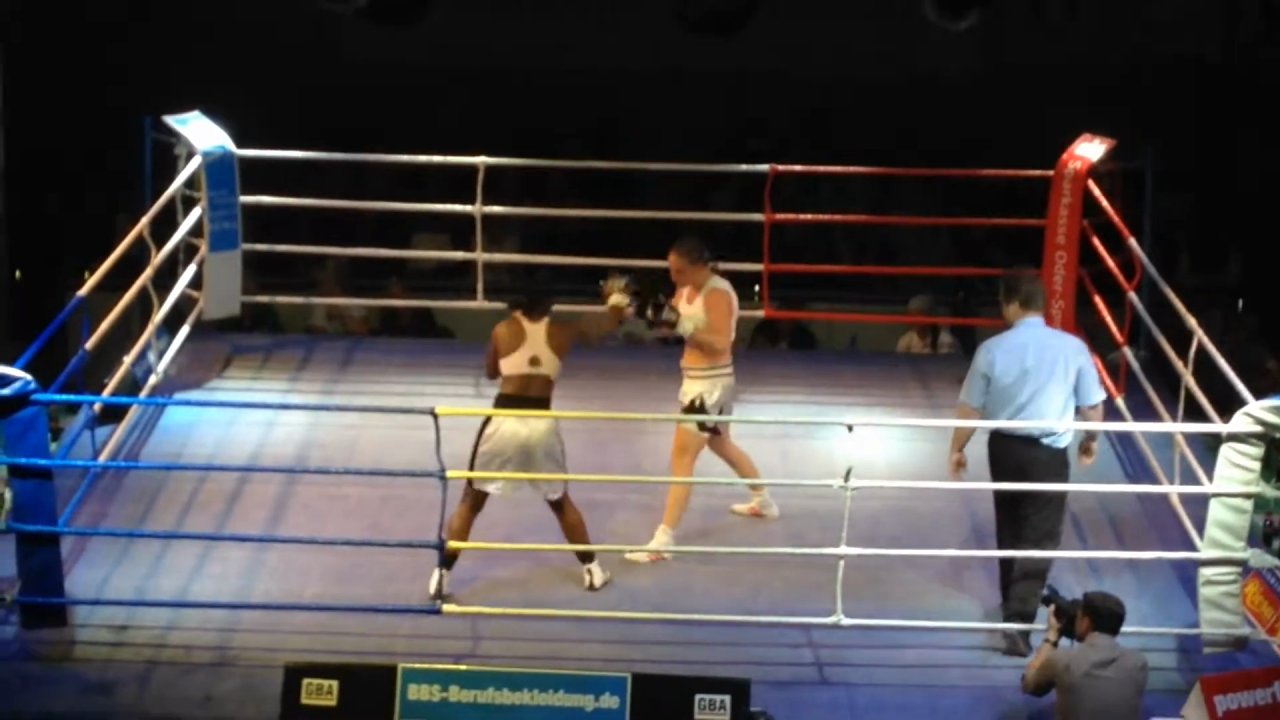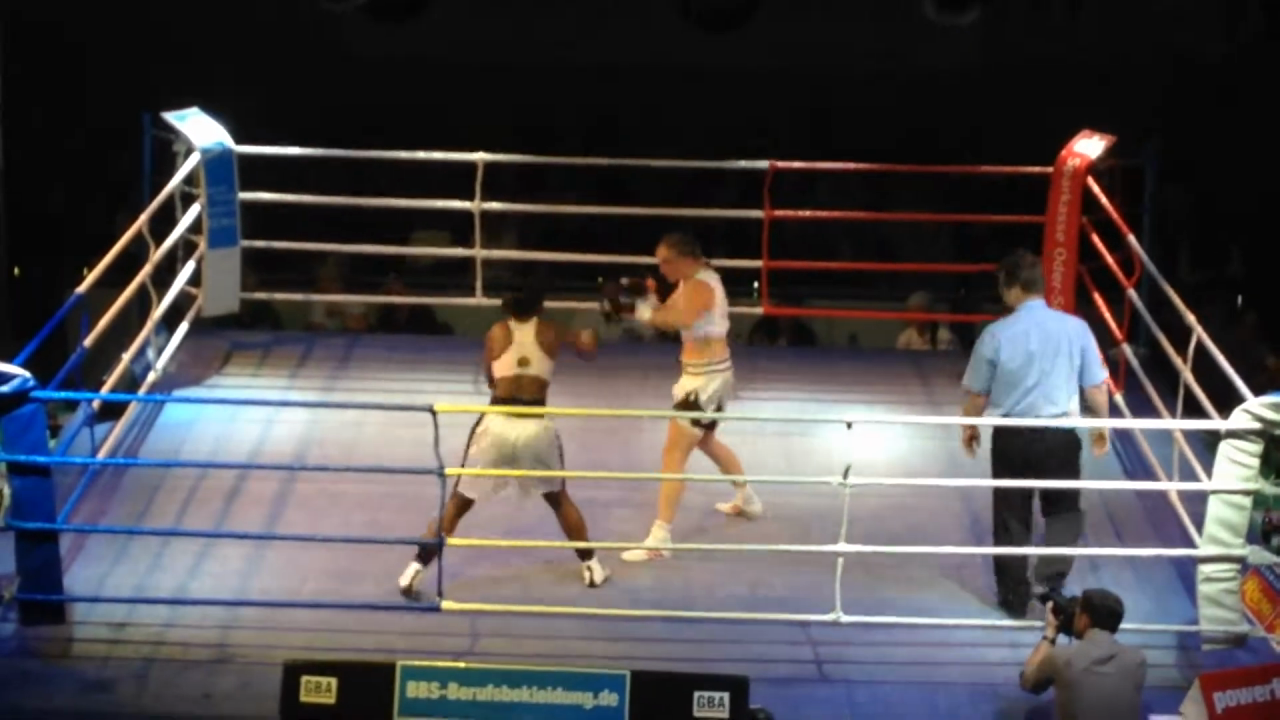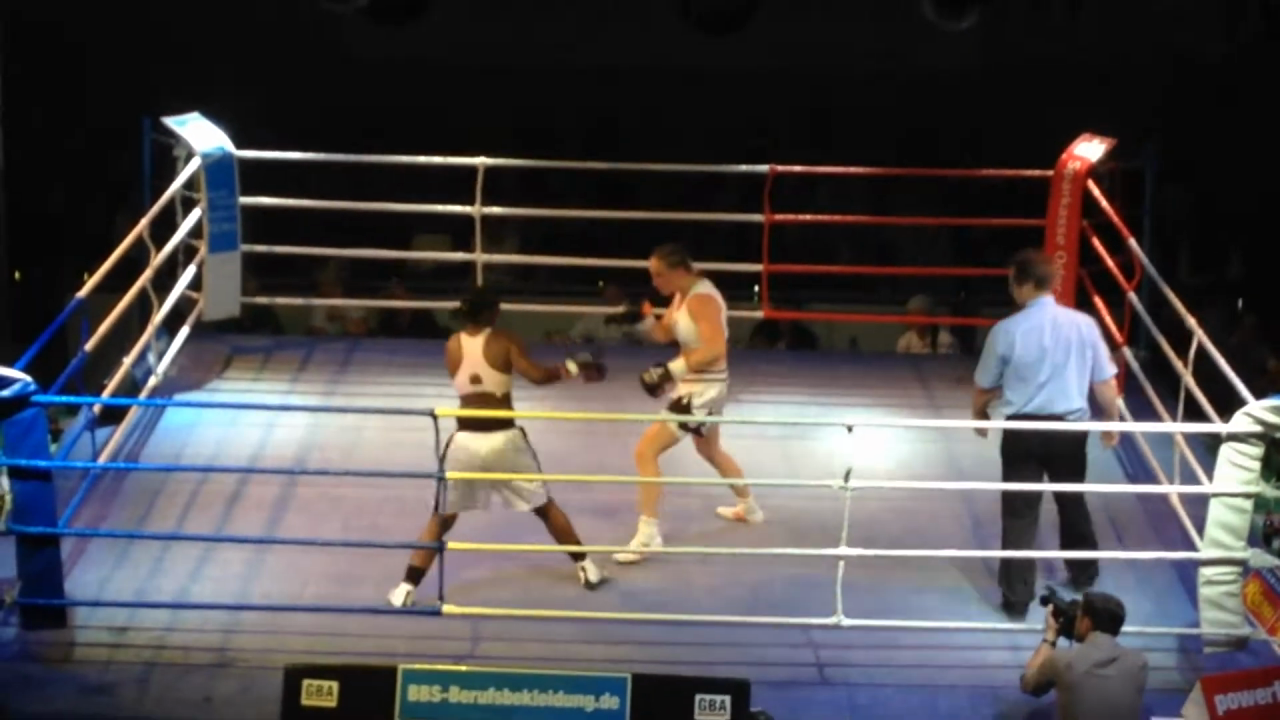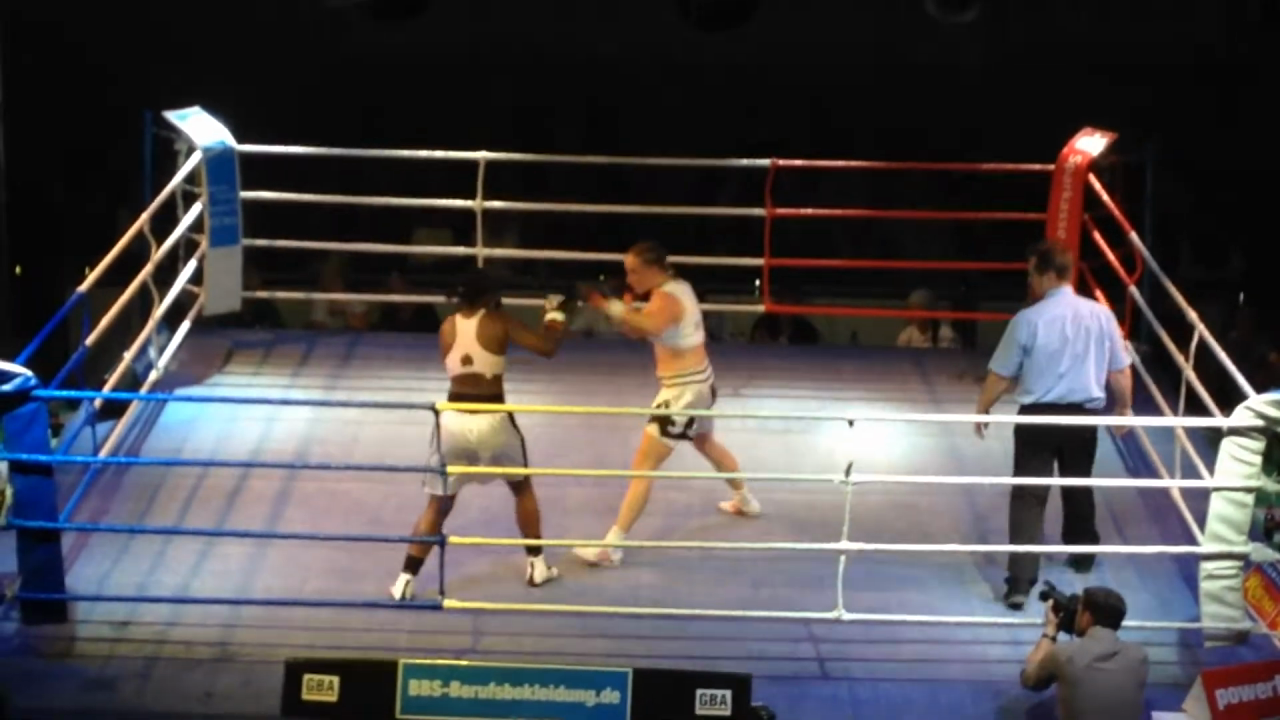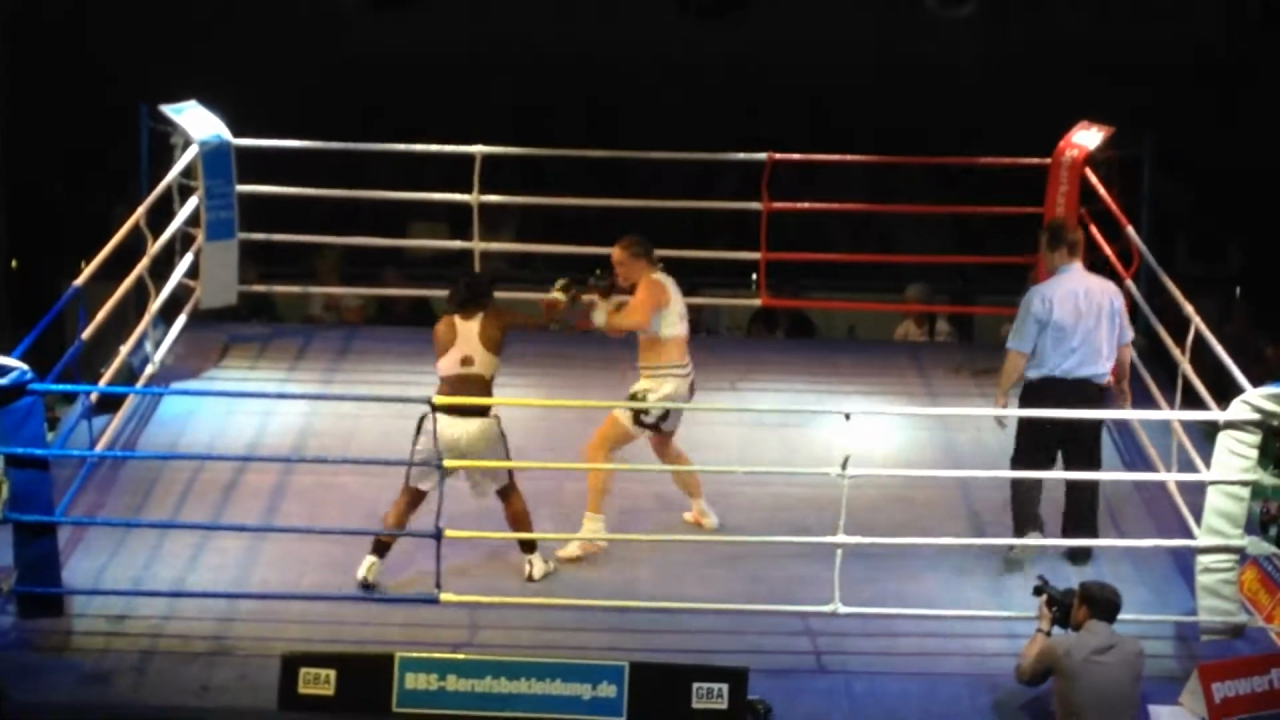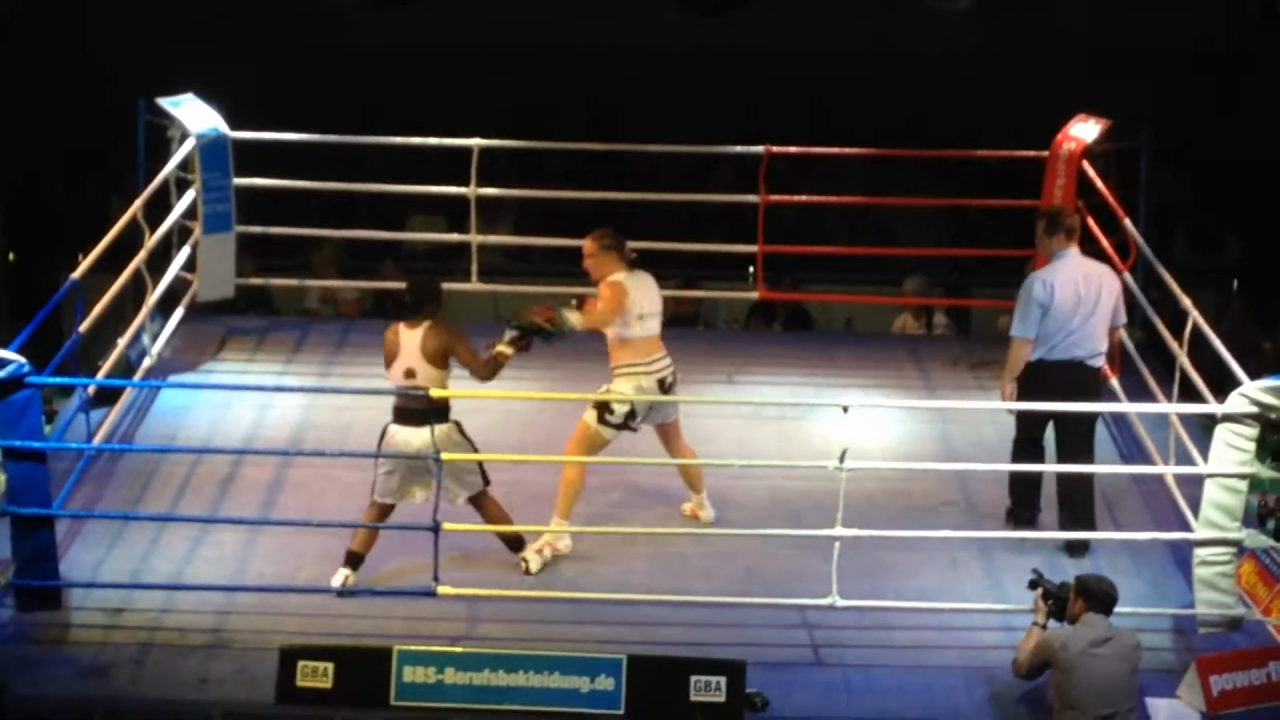
dt=0.2s
person 1, frame 1
left shoulder: (991, 349)
right shoulder: (1073, 347)
left elbow: (971, 408)
right elbow: (1092, 407)
left wrist: (957, 449)
right wrist: (1090, 440)
left hip: (1003, 448)
right hip: (1048, 454)
left knee: (1009, 530)
right knee: (1040, 539)
left ankle: (1013, 606)
right ankle: (1018, 621)
person 1, frame 2
left shoulder: (995, 334)
right shoulder: (1075, 328)
left elbow: (977, 392)
right elbow: (1096, 387)
left wrist: (969, 427)
right wrist: (1102, 427)
left hip: (1009, 436)
right hip: (1058, 435)
left knee: (1010, 518)
right knee: (1064, 510)
left ankle: (1013, 597)
right ankle: (1051, 577)
person 1, frame 3
left shoulder: (1006, 330)
right shoulder: (1084, 325)
left elbow: (985, 387)
right elbow: (1104, 383)
left wrist: (978, 413)
right wrist: (1112, 421)
left hip: (1021, 432)
right hip: (1069, 430)
left knee: (1019, 514)
right knee: (1072, 504)
left ankle: (1017, 598)
right ankle: (1083, 571)
person 1, frame 4
left shoulder: (1028, 319)
right shoulder: (1101, 314)
left elbow: (1001, 375)
right elbow: (1120, 371)
left wrist: (982, 409)
right wrist: (1124, 407)
left hip: (1037, 418)
right hip: (1084, 417)
left knee: (1027, 498)
right knee: (1078, 488)
left ankle: (1021, 580)
right ankle: (1082, 553)
person 1, frame 5
left shoulder: (1041, 295)
right shoulder: (1110, 292)
left elbow: (1019, 353)
right elbow: (1124, 347)
left wrist: (1001, 394)
right wrist: (1123, 383)
left hip: (1044, 392)
right hip: (1091, 392)
left knee: (1028, 464)
right knee: (1084, 471)
left ankle: (1029, 529)
right ankle: (1081, 544)
person 1, frame 6
left shoulder: (1041, 280)
right shoulder: (1107, 276)
left elbow: (1024, 339)
right elbow: (1115, 328)
left wrist: (1008, 380)
left hip: (1042, 374)
right hip: (1086, 375)
left knee: (1028, 446)
right knee: (1078, 456)
left ankle: (1023, 515)
right ankle: (1078, 535)
person 2, frame 1
left shoulder: (718, 293)
right shoulder: (688, 287)
left elbow: (719, 343)
right elbow: (675, 323)
left wrist: (681, 325)
right wrist: (660, 313)
left hip: (709, 383)
right hip: (698, 380)
left knee: (681, 461)
right knee: (722, 446)
left ankle: (662, 542)
right ankle: (764, 502)
person 2, frame 2
left shoulder: (701, 286)
right shoulder: (688, 281)
left elbow: (680, 319)
right elbow: (663, 317)
left wrist: (639, 309)
right wrist: (649, 298)
left hip: (707, 378)
right hip: (706, 375)
left knee: (673, 456)
right knee: (707, 441)
left ankle: (660, 539)
right ankle: (746, 499)
person 2, frame 3
left shoulder: (702, 299)
right shoulder: (683, 294)
left elbow: (715, 349)
right elbow: (664, 333)
left wrist: (672, 370)
right wrist: (645, 321)
left hip: (702, 388)
right hip: (704, 385)
left knee: (645, 452)
right knee: (709, 450)
left ankle: (648, 536)
right ankle: (748, 507)
person 2, frame 4
left shoulder: (667, 297)
right shoulder: (664, 291)
left elbow: (650, 326)
right elbow: (640, 327)
left wrist: (610, 307)
right wrist: (623, 310)
left hip: (684, 391)
right hip: (697, 384)
left knee: (643, 466)
right knee: (707, 444)
left ankle: (611, 546)
right ankle: (745, 499)
person 2, frame 5
left shoulder: (653, 286)
right shoulder: (652, 285)
left elbow: (639, 320)
right elbow: (619, 327)
left wrist: (598, 317)
right wrist: (602, 310)
left hip: (661, 383)
right hip: (676, 379)
left knee: (598, 448)
right knee: (664, 447)
left ankle: (592, 532)
right ankle: (703, 510)
person 2, frame 6
left shoulder: (612, 286)
right shoulder: (644, 280)
left elbow: (605, 317)
left wrist: (563, 317)
right wrist: (586, 312)
left hip: (632, 384)
right hip: (661, 375)
left knee: (575, 454)
right knee: (674, 442)
left ankle: (558, 536)
right ankle: (702, 506)
person 3, frame 1
left shoulder: (503, 329)
right shoulder: (563, 331)
right elbow: (610, 324)
right wrist: (617, 294)
left hip: (504, 422)
right hip: (542, 425)
left knee: (471, 500)
right knee: (560, 502)
left ankle: (443, 574)
right ankle: (592, 570)
person 3, frame 2
left shoulder: (497, 332)
right shoulder: (551, 331)
left elbow: (492, 380)
right elbow: (587, 350)
right wrist: (586, 337)
left hip: (498, 424)
right hip: (536, 426)
left knee: (458, 504)
right knee: (559, 498)
left ankle: (415, 571)
right ankle: (591, 567)
person 3, frame 3
left shoulder: (452, 345)
right shoulder: (503, 341)
right elbow: (538, 375)
right wrist: (574, 367)
left hip: (466, 441)
right hip: (504, 439)
left knee: (440, 519)
right knee: (545, 506)
left ankle: (406, 589)
right ankle: (587, 569)
person 3, frame 4
left shoulder: (447, 326)
right shoulder: (499, 322)
right elbow: (547, 347)
right wrist: (557, 312)
left hip: (453, 421)
right hip: (493, 421)
left knee: (437, 505)
right knee: (522, 489)
left ankle: (406, 580)
right ankle: (536, 565)
person 3, frame 5
left shoulder: (442, 327)
right shoulder: (496, 321)
right elbow: (543, 321)
left hip: (441, 422)
right hip: (480, 425)
left knee: (409, 497)
right knee: (508, 492)
left ankle: (372, 564)
right ankle: (534, 562)
person 3, frame 6
left shoulder: (391, 335)
right shoulder: (446, 335)
right elbow: (484, 373)
right wrist: (507, 346)
left hip: (399, 432)
right hip: (439, 432)
left knee: (379, 508)
right knee: (481, 498)
left ankle: (345, 573)
right ankle: (527, 557)
